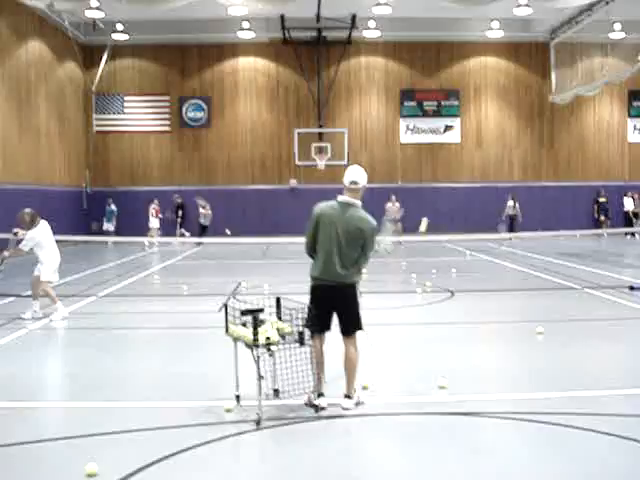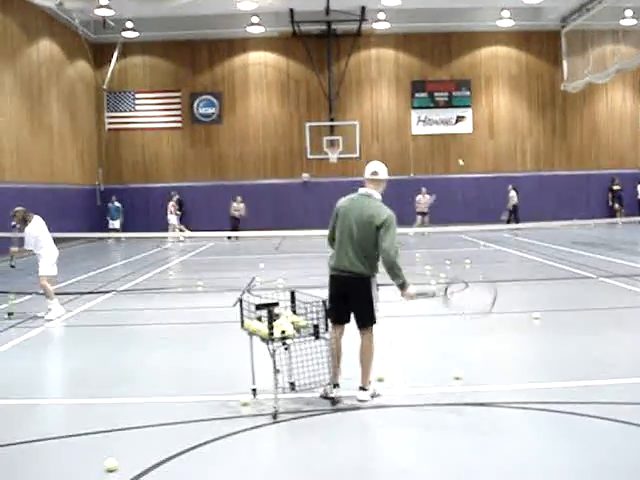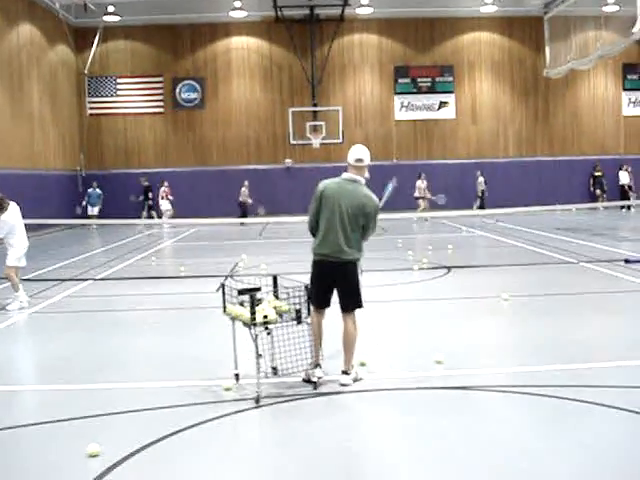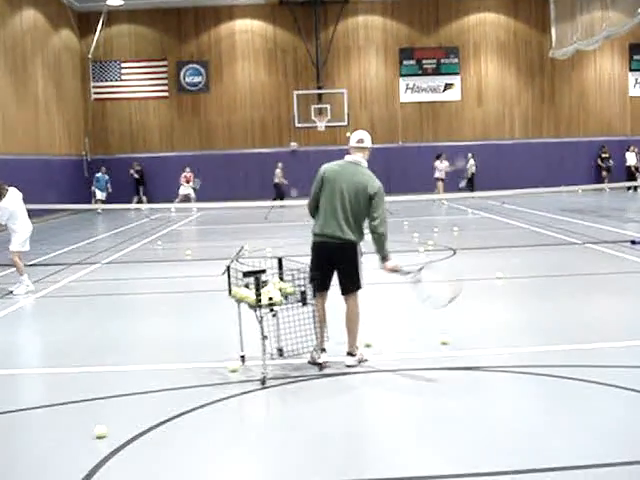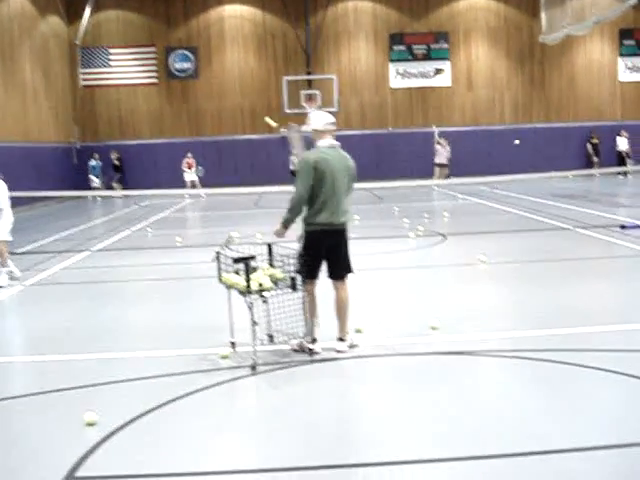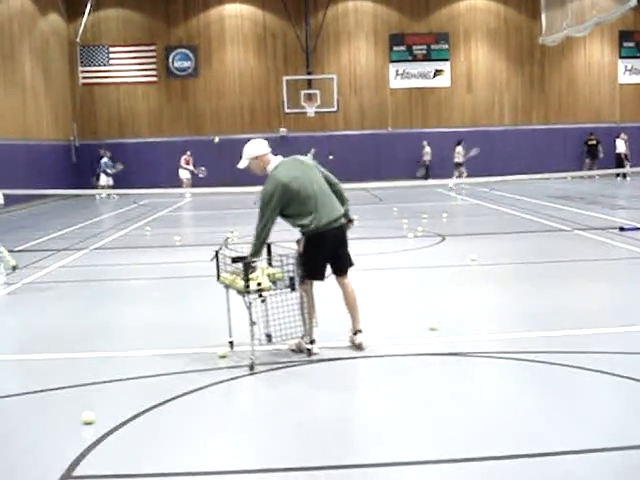
dt=0.5s
person 1, frame 1
left shoulder: (320, 210)
right shoulder: (368, 222)
left elbow: (309, 248)
right elbow: (364, 258)
left hip: (320, 283)
right hip: (347, 286)
left knee: (318, 338)
right knee: (350, 340)
left ankle: (318, 393)
right ankle: (350, 395)
person 1, frame 2
left shoulder: (342, 203)
right shoulder: (385, 214)
left elbow: (331, 240)
right elbow: (388, 254)
right wrist: (402, 284)
left hip: (337, 274)
right hip: (362, 277)
left knee: (336, 329)
right knee: (366, 331)
left ankle: (334, 384)
right ankle: (365, 387)
person 1, frame 3
left shoulder: (324, 187)
right shoulder: (370, 200)
left elbow: (312, 225)
right elbow: (366, 235)
left hip: (321, 259)
right hip: (348, 262)
left knee: (317, 313)
right knee: (349, 316)
left ankle: (315, 366)
right ankle: (348, 371)
person 1, frame 4
left shoulder: (327, 169)
right shoulder: (372, 183)
left elbow: (312, 205)
right elbow: (377, 224)
right wrist: (384, 257)
left hip: (321, 241)
right hip: (348, 244)
left knee: (319, 296)
right knee: (351, 297)
left ankle: (319, 350)
right ankle: (352, 352)
person 1, frame 5
left shoulder: (310, 157)
right shoulder: (348, 159)
left elbow: (300, 198)
left wrist: (284, 224)
left hip: (316, 230)
right hip: (339, 228)
left knee: (308, 284)
right knee: (340, 283)
left ankle: (311, 340)
right ankle: (343, 338)
person 1, frame 6
left shoulder: (273, 185)
right shoulder: (303, 160)
left elbow: (264, 226)
right elbow: (335, 185)
left wrist: (252, 258)
right wrist: (345, 213)
left hip: (316, 234)
right hip: (338, 225)
left knee: (306, 285)
right knee: (343, 279)
left ankle: (308, 340)
right ankle: (357, 331)
